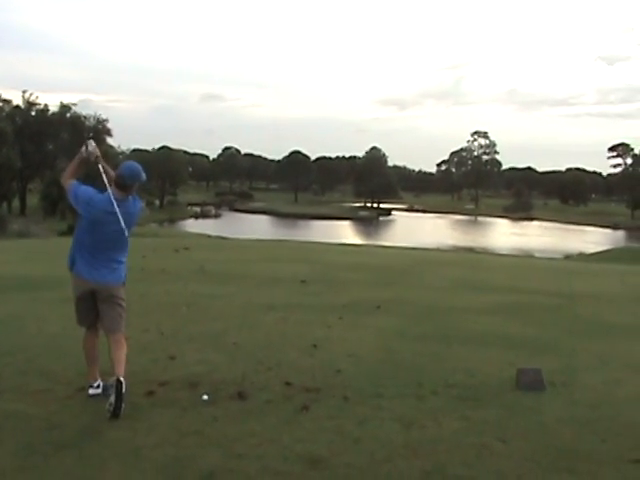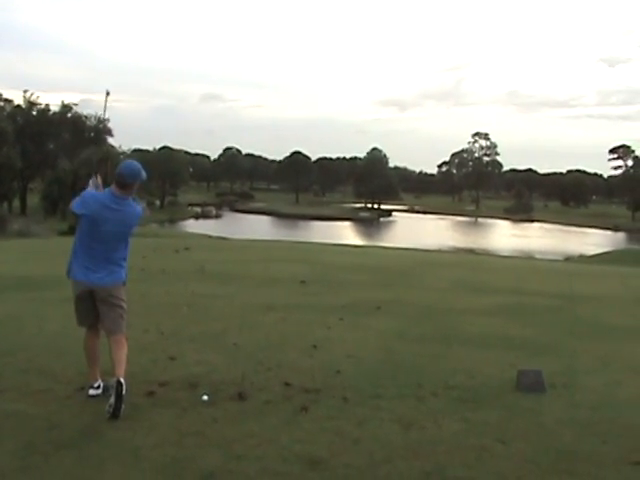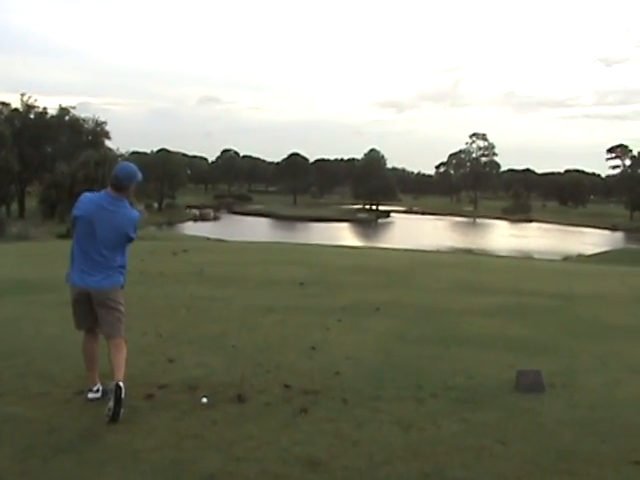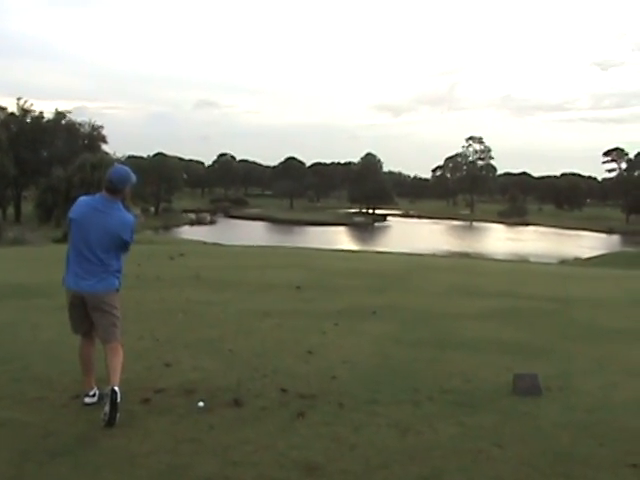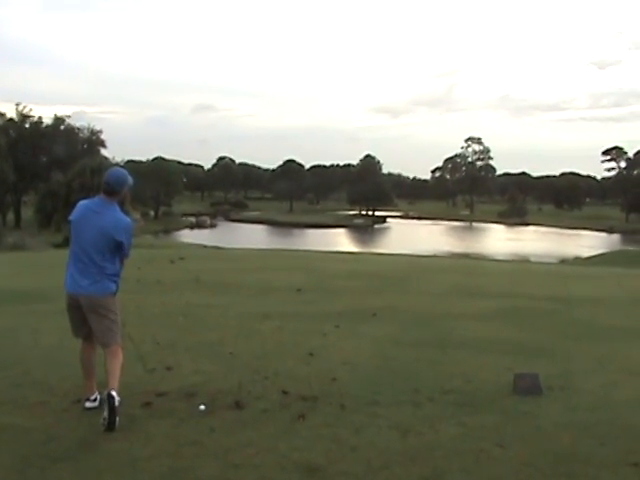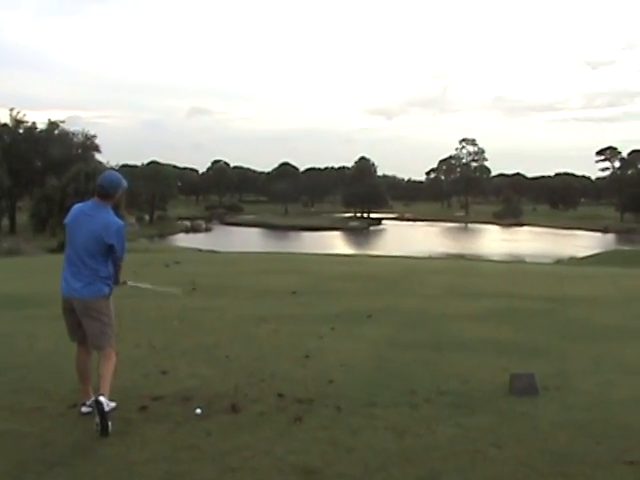
dt=0.2s
person 1, frame 1
left shoulder: (91, 201)
right shoulder: (134, 208)
left elbow: (66, 179)
right elbow: (119, 187)
left wrist: (83, 155)
right wrist: (101, 161)
left hip: (82, 277)
right hip: (112, 280)
left knee: (91, 329)
right knee: (116, 335)
left ankle: (94, 382)
right ankle: (119, 379)
person 1, frame 2
left shoulder: (90, 200)
right shoulder: (135, 212)
left elbow: (74, 207)
left wrist: (92, 188)
right wrist: (102, 189)
left hip: (82, 277)
right hip: (111, 281)
left knee: (91, 329)
right knee: (117, 335)
left ankle: (94, 382)
right ankle: (119, 380)
person 1, frame 3
left shoulder: (85, 201)
right shoulder: (132, 217)
left hip: (79, 281)
right hip: (109, 284)
left knee: (90, 333)
right knee: (116, 338)
left ankle: (93, 386)
right ankle: (118, 383)
person 1, frame 4
left shoulder: (80, 205)
right shoulder: (127, 221)
left elbow: (72, 238)
left hip: (75, 285)
right hip: (104, 288)
left knee: (87, 337)
right knee: (113, 342)
left ankle: (90, 391)
right ankle: (114, 388)
person 1, frame 5
left shoulder: (80, 208)
right shoulder: (123, 223)
right elbow: (121, 260)
left hip: (74, 288)
right hip: (101, 291)
left knee: (88, 341)
right knee: (113, 346)
left ankle: (91, 395)
right ankle: (112, 392)
person 1, frame 6
left shoulder: (75, 211)
right shoulder: (115, 225)
right elbow: (117, 264)
right wrist: (114, 281)
left hip: (69, 291)
right hip: (95, 294)
left knee: (83, 345)
right knee: (107, 350)
left ankle: (87, 399)
right ankle: (102, 397)
